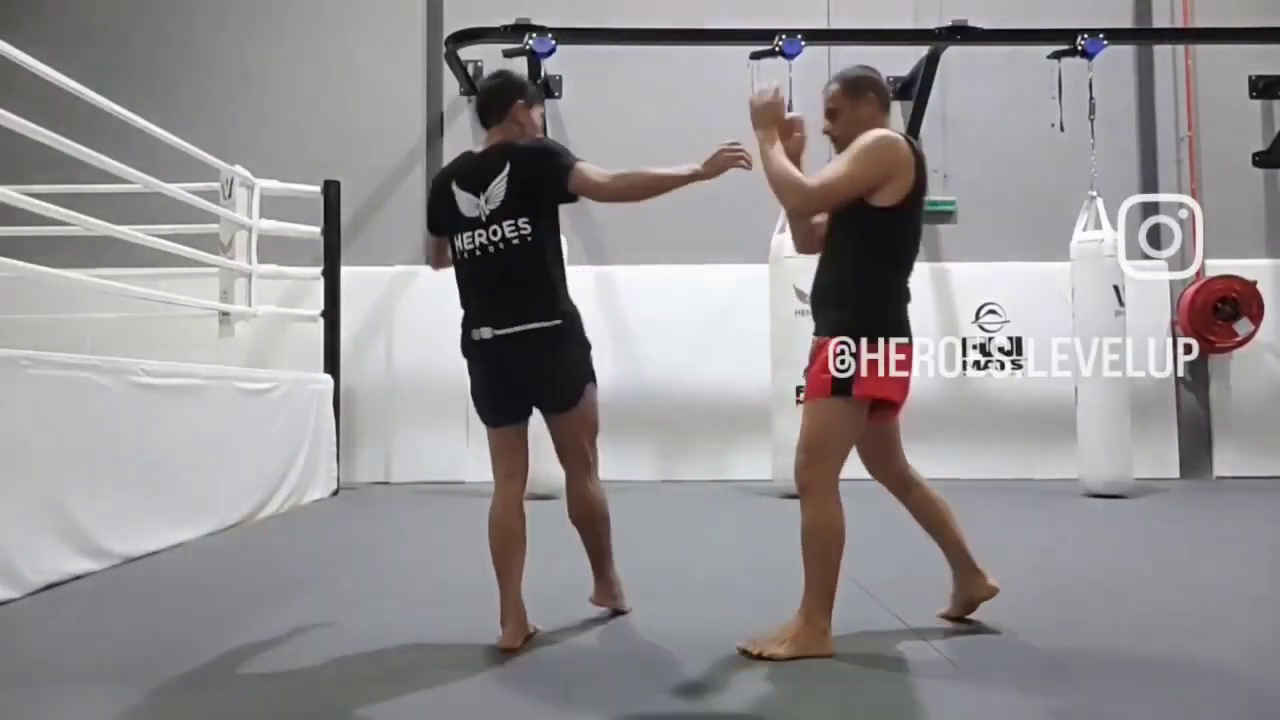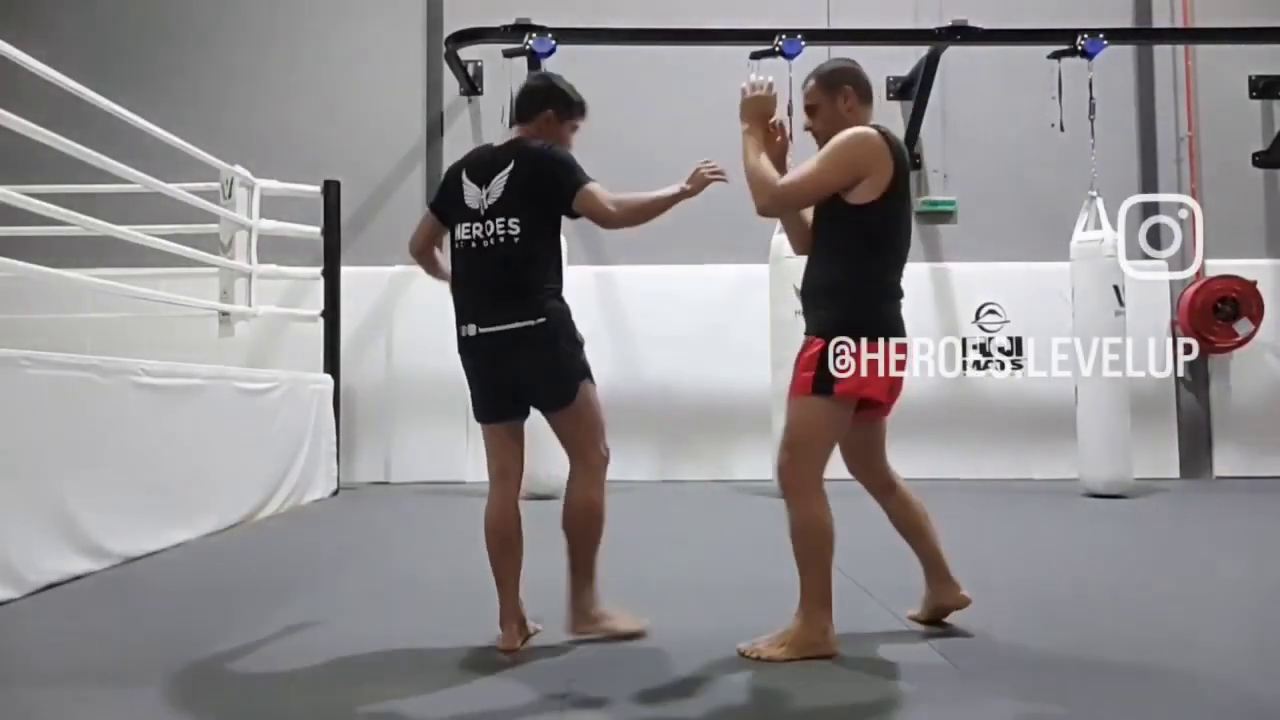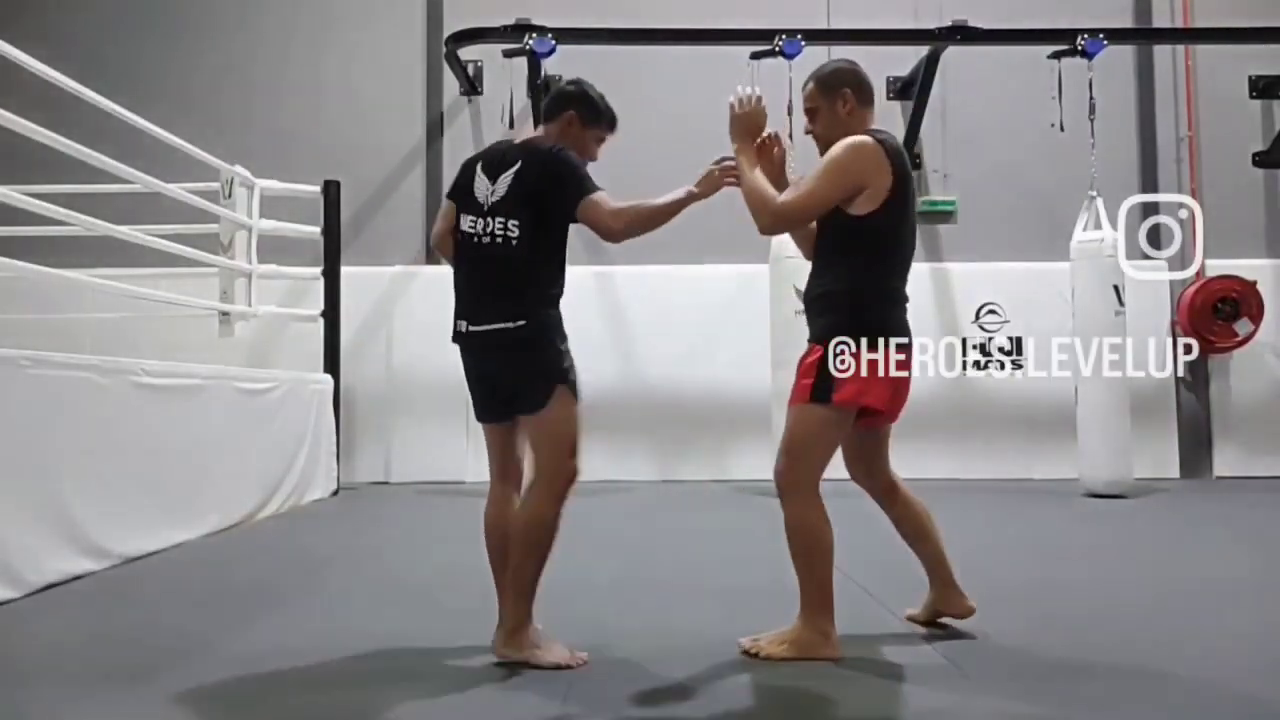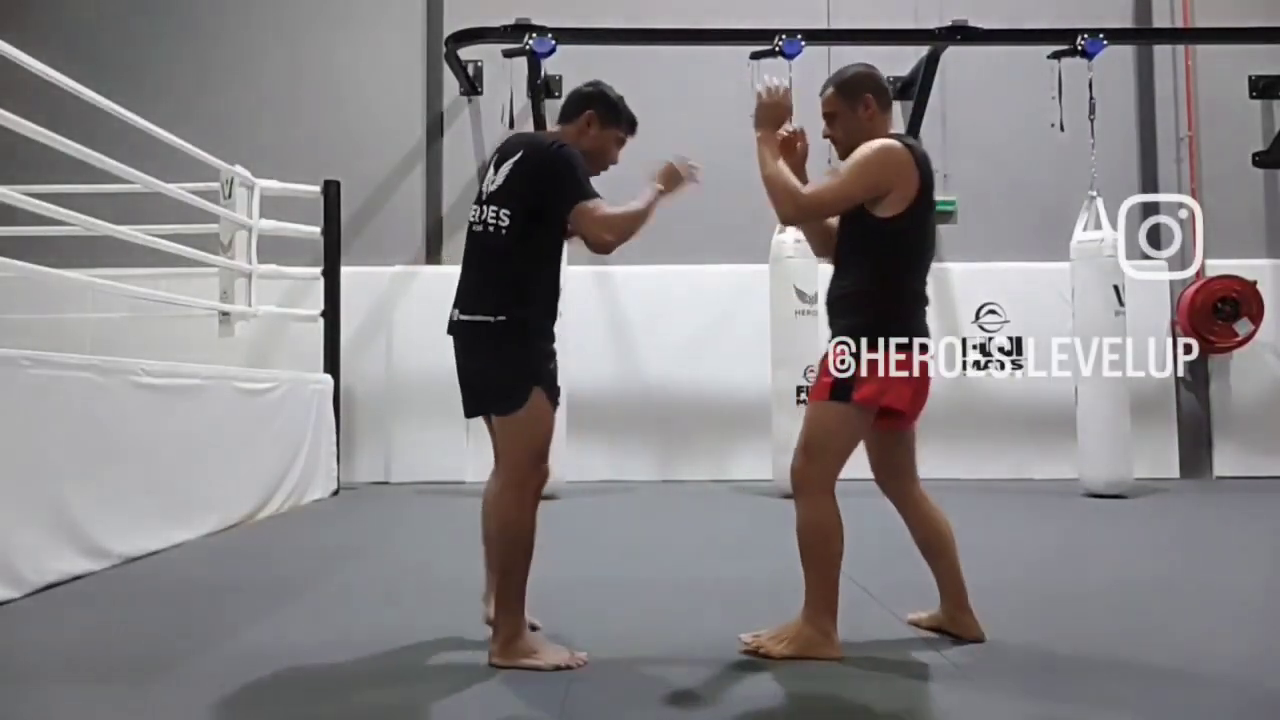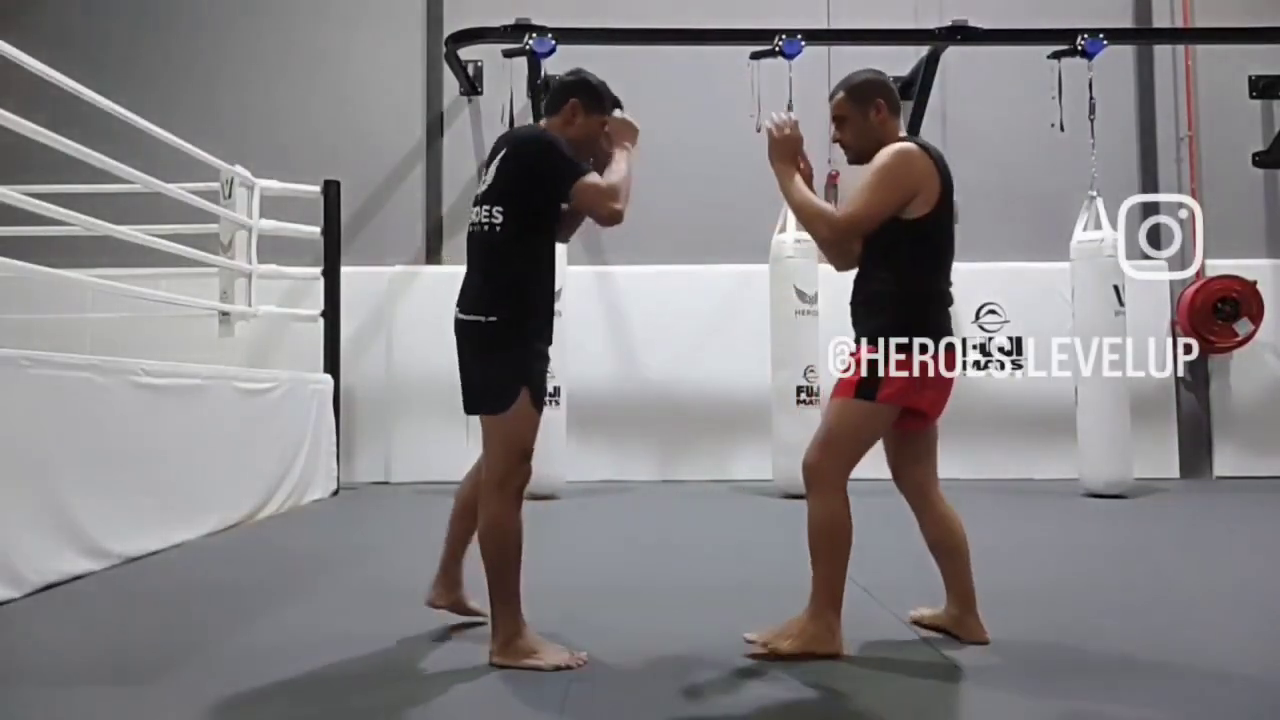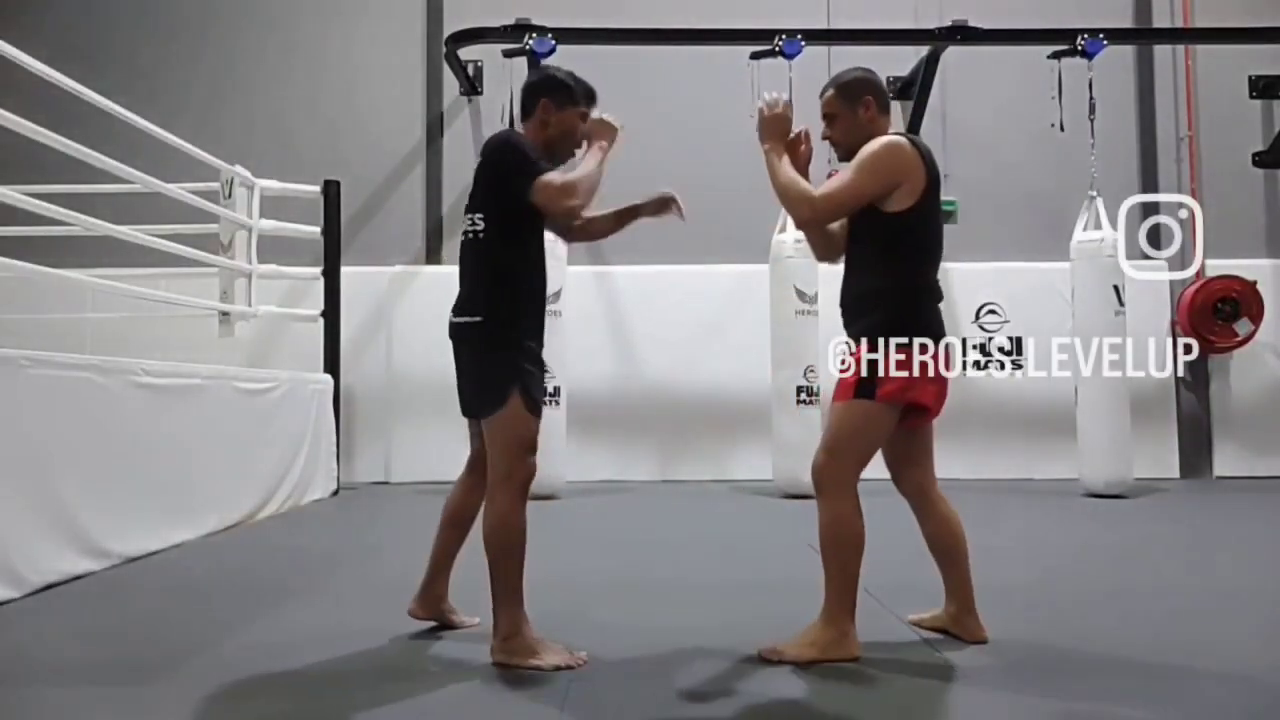
dt=0.2s
person 1, frame 1
left shoulder: (885, 147)
right shoulder: (873, 164)
left elbow: (801, 199)
right elbow: (809, 237)
left wrist: (767, 138)
right wrist: (790, 156)
left hip: (857, 339)
right hip: (870, 339)
left knee: (815, 475)
right knee: (891, 469)
left ankle: (813, 627)
right ankle: (969, 577)
person 1, frame 2
left shoulder: (861, 143)
right shoulder: (872, 156)
left elbow: (770, 202)
right elbow: (806, 240)
left wrist: (753, 131)
right wrist: (778, 162)
left hip: (846, 339)
right hip: (872, 338)
left knee: (798, 474)
right knee: (873, 471)
left ankle: (814, 628)
right ankle: (942, 587)
person 1, frame 3
left shoulder: (858, 153)
right shoulder: (877, 161)
left elbow: (770, 220)
right elbow: (817, 244)
left wrist: (742, 147)
right wrist: (777, 176)
left hip: (850, 346)
right hip: (878, 344)
left knee: (795, 478)
right knee: (875, 475)
left ankle: (815, 630)
right ankle: (946, 592)
person 1, frame 4
left shoulder: (883, 155)
right shoulder: (889, 163)
left elbow: (793, 210)
right elbow: (829, 243)
left wrist: (767, 142)
right wrist: (793, 165)
left hip: (874, 348)
right hip: (897, 347)
left knee: (810, 476)
right knee: (900, 483)
left ankle: (817, 628)
right ankle: (958, 611)
person 1, frame 5
left shoulder: (905, 159)
right shoulder: (894, 172)
left elbow: (832, 229)
right elbow: (843, 253)
left wrist: (782, 170)
right wrist: (805, 186)
left hip: (899, 346)
right hip: (914, 346)
left knee: (823, 469)
right knee: (918, 483)
left ankle: (821, 623)
right ankle: (963, 612)
person 1, frame 6
left shoulder: (891, 152)
right shoulder: (881, 169)
left elbow: (810, 212)
right elbow: (827, 246)
left wrist: (774, 151)
right wrist: (801, 169)
left hip: (892, 346)
right hip: (907, 345)
left knee: (833, 474)
right knee: (917, 483)
left ankle: (837, 630)
right ankle: (962, 612)
person 2, frame 1
left shoulder: (448, 180)
right shoulder: (536, 156)
left elbow: (438, 256)
right elbow: (611, 187)
right wrist: (700, 170)
left hip: (485, 344)
right hip: (549, 333)
left knee: (509, 480)
right knee: (581, 468)
left ankle: (513, 619)
right ankle: (606, 585)
person 2, frame 2
left shoulder: (461, 171)
right shoulder: (545, 162)
left elbow: (420, 247)
right elbow: (611, 212)
right wrist: (685, 188)
left hip: (479, 339)
right hip: (537, 333)
left knee: (504, 479)
right knee: (591, 461)
left ankle: (511, 621)
right ankle: (585, 606)
person 2, frame 3
left shoulder: (481, 162)
right shoulder: (555, 163)
left elbow: (442, 242)
right elbow: (615, 224)
right wrist: (692, 192)
left hip: (476, 334)
right hip: (526, 334)
left knee: (504, 479)
right knee: (556, 471)
left ankle: (511, 620)
right ankle: (517, 631)
person 2, frame 4
left shoulder: (514, 150)
right shoulder: (555, 155)
right elbow: (603, 237)
left wrist: (573, 223)
right wrist: (658, 190)
left hip: (478, 321)
right hip: (512, 330)
left knee: (509, 470)
right knee: (525, 475)
left ankle: (501, 598)
right ankle: (513, 636)
person 2, frame 5
left shoulder: (516, 149)
right shoulder: (540, 146)
left elbow: (556, 222)
right elbow: (610, 208)
left wrist: (606, 157)
right wrist: (622, 148)
left hip: (490, 324)
right hip: (506, 330)
left knee: (497, 465)
right knee: (509, 476)
left ankle: (447, 582)
right ankle: (509, 636)
person 2, frame 6
left shoulder: (520, 161)
right shoulder: (509, 150)
left elbow: (574, 228)
right elbow: (571, 197)
left wrist: (644, 210)
right wrist: (602, 147)
left hip: (500, 332)
right hip: (496, 334)
left knee: (485, 467)
right knee: (513, 475)
left ankle: (431, 595)
right ankle: (512, 634)
